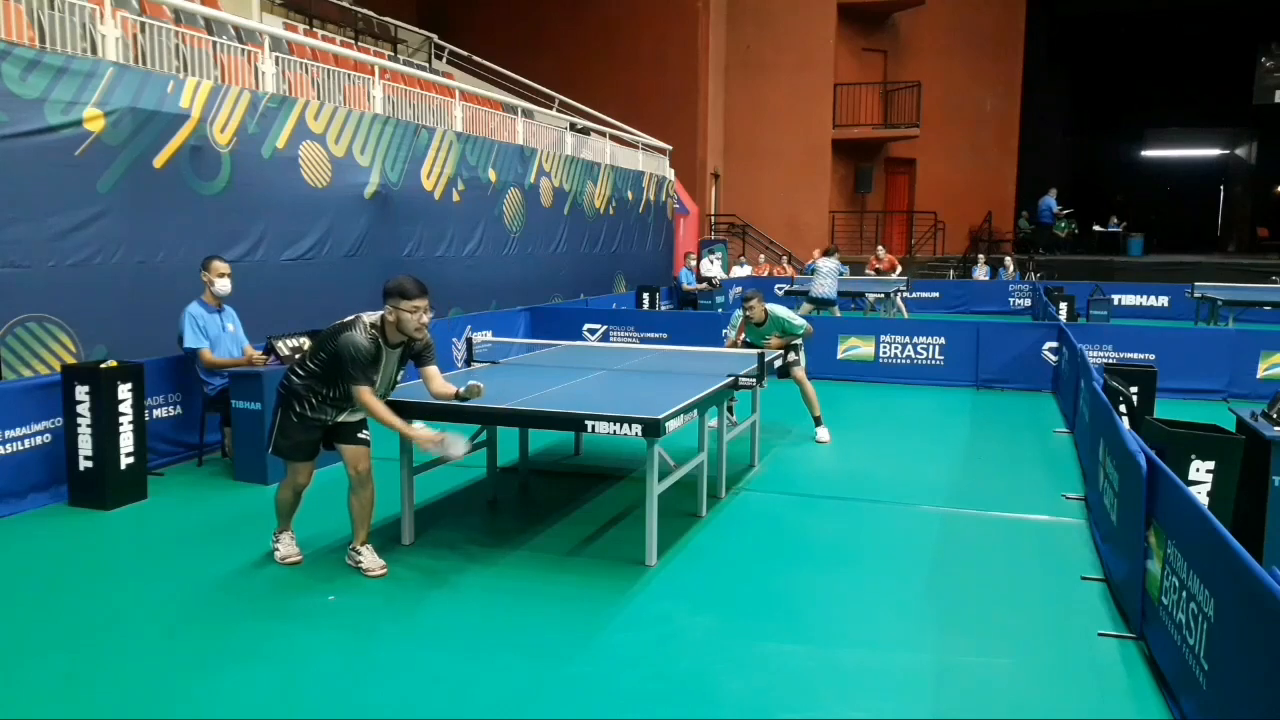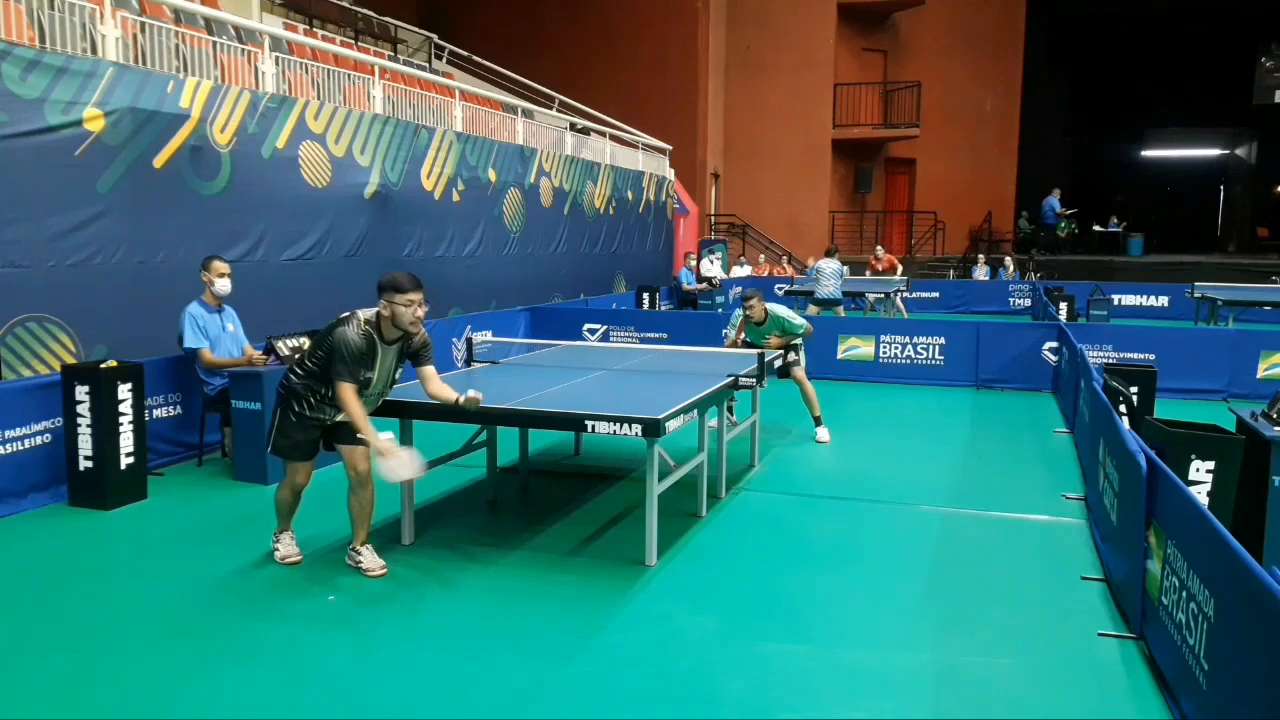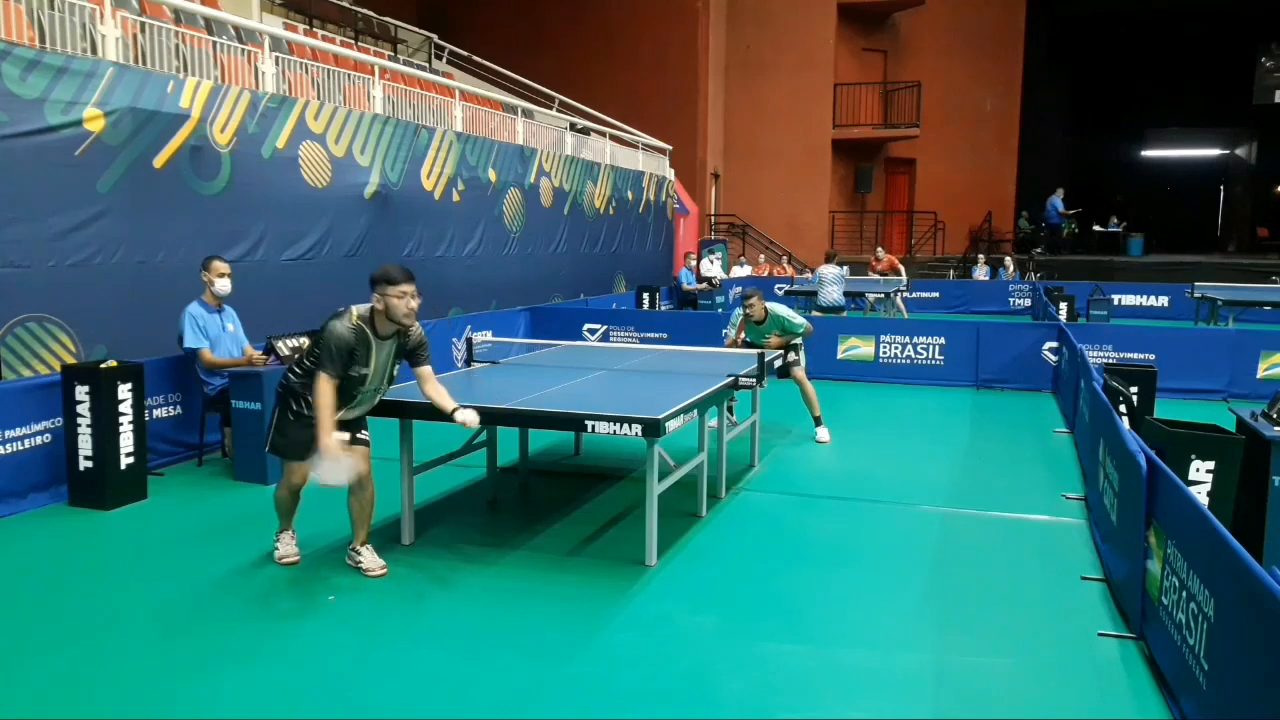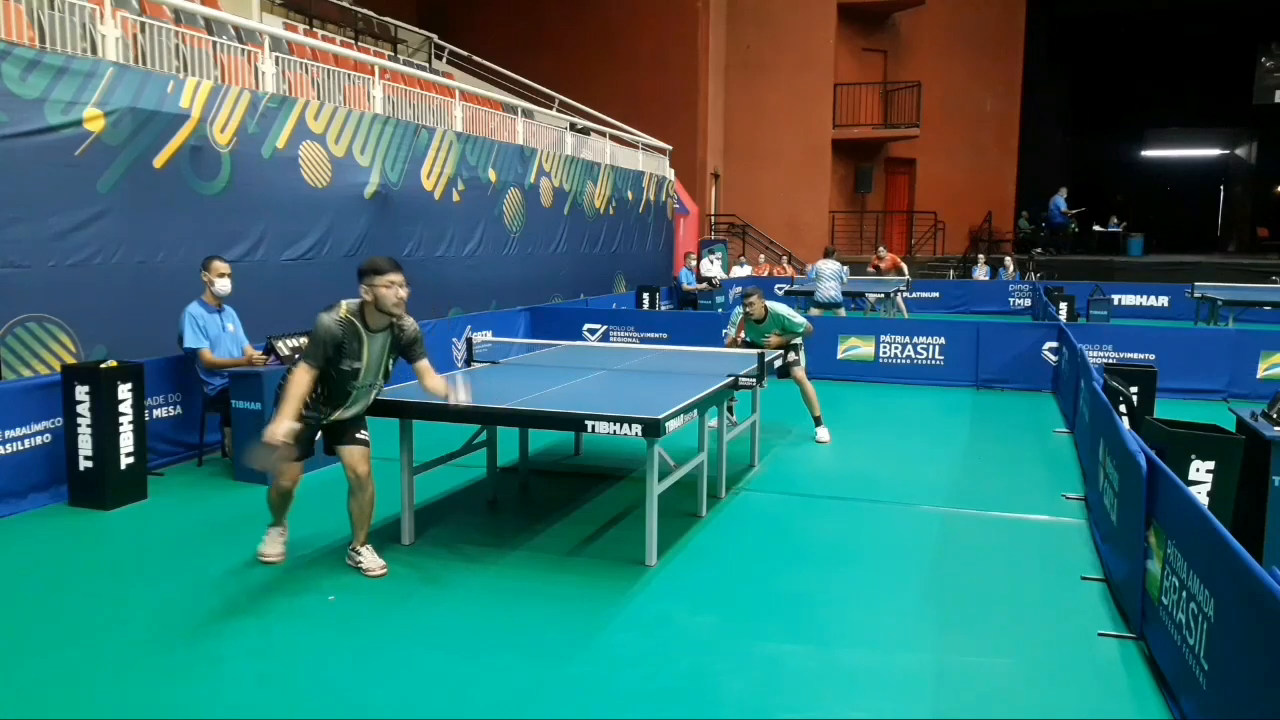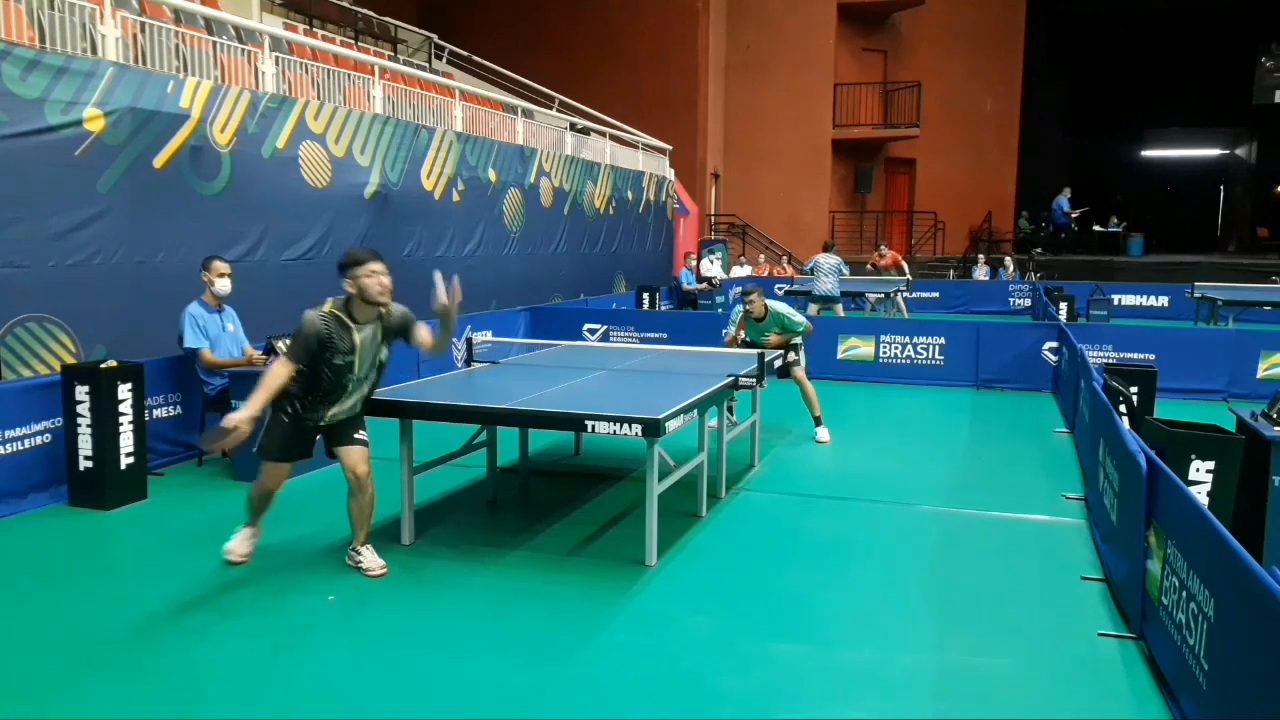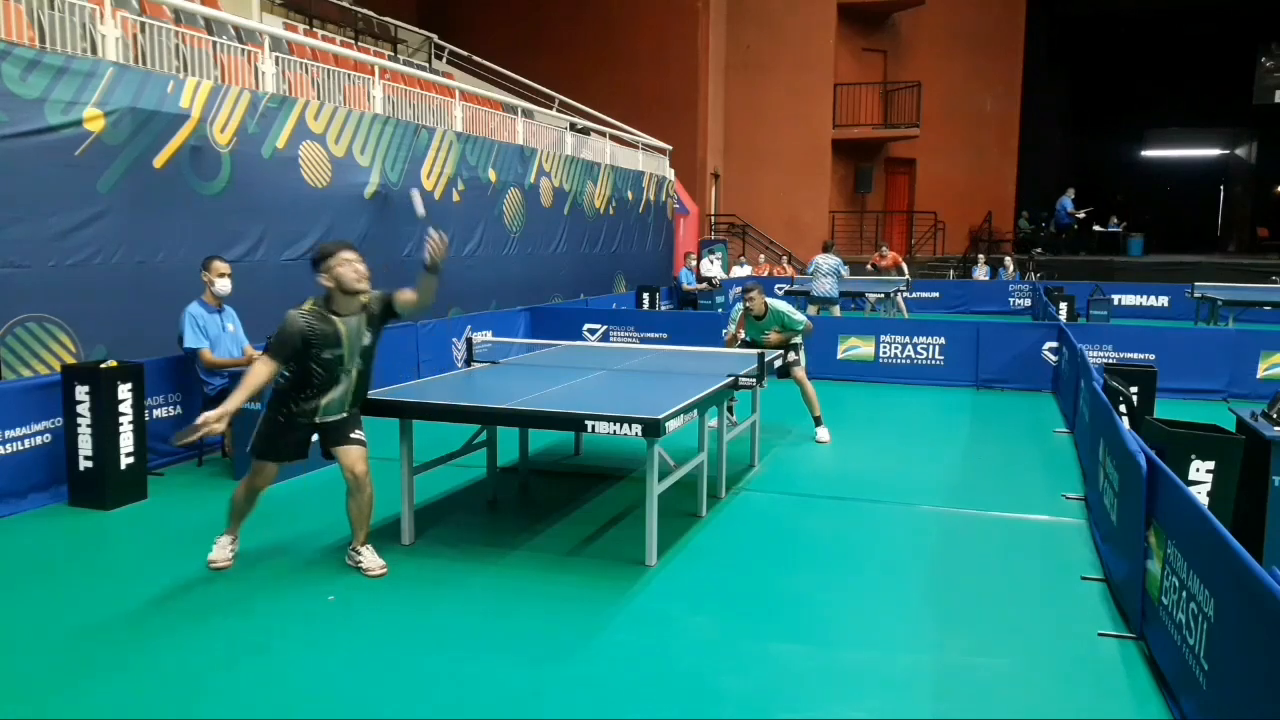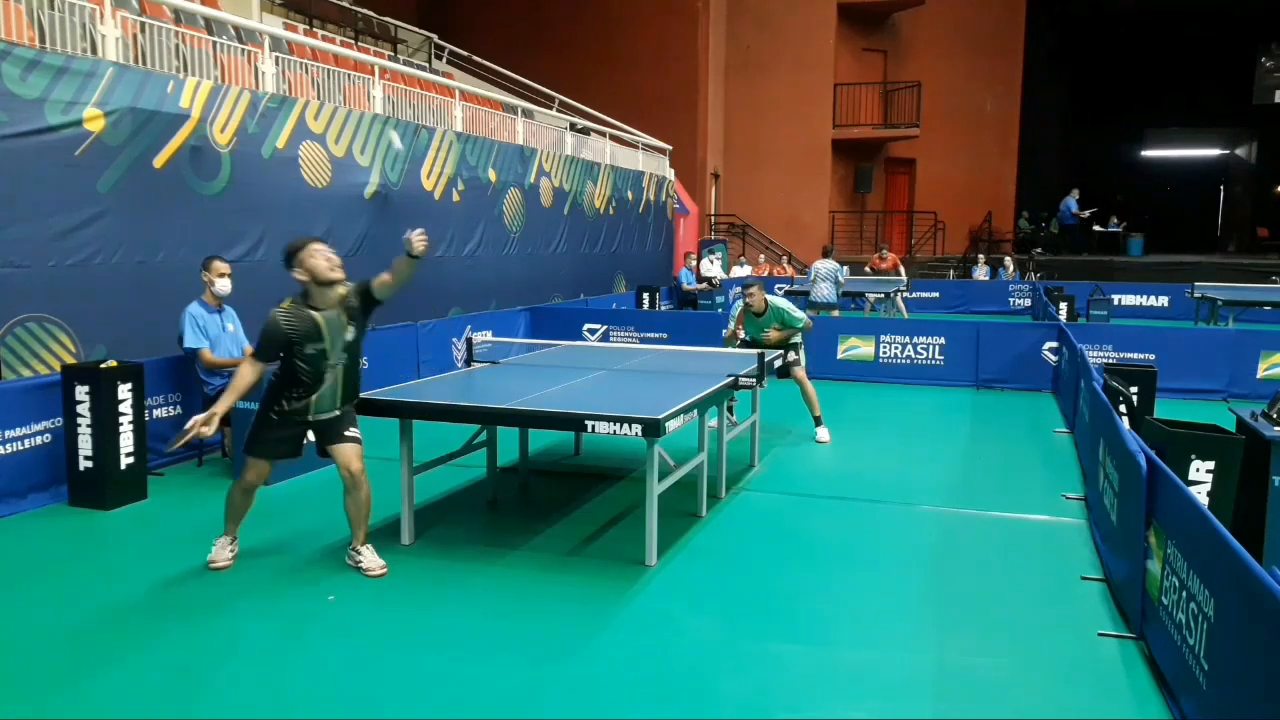
dt=0.1s
person 1, frame 1
left shoulder: (419, 340)
right shoulder: (358, 339)
left elbow: (435, 383)
right elbow: (364, 397)
left wrist: (462, 392)
right wrist: (410, 432)
left hip: (348, 408)
right hip: (304, 402)
left knee: (362, 471)
right knee: (299, 478)
left ankle: (359, 547)
right ankle: (283, 534)
person 1, frame 2
left shoulder: (416, 337)
right shoulder: (352, 335)
left elbow: (432, 384)
right elbow: (346, 394)
left wrist: (459, 399)
right wrist: (373, 437)
left hip: (346, 409)
right hip: (304, 402)
left knee: (361, 472)
right knee: (298, 478)
left ankle: (360, 547)
right ankle: (283, 534)
person 1, frame 3
left shoulder: (412, 334)
right shoulder: (344, 331)
left elbow: (428, 383)
right elbow: (325, 384)
left wrist: (455, 411)
right wrist: (326, 434)
left hip: (352, 407)
right hip: (302, 401)
left knee: (361, 473)
right knee: (295, 478)
left ankle: (360, 548)
right ankle: (285, 532)
person 1, frame 4
left shoulder: (405, 329)
right shoulder: (333, 324)
left elbow: (426, 375)
right elbow: (304, 372)
left wrist: (450, 393)
right wrist: (283, 420)
left hip: (348, 409)
right hip: (307, 405)
left knee: (361, 473)
right knee: (286, 480)
left ankle: (359, 547)
right ankle: (277, 527)
person 1, frame 5
left shoulder: (395, 318)
right shoulder: (319, 323)
left elbow: (431, 344)
right elbow: (285, 366)
left wrist: (447, 318)
right wrist: (249, 412)
left hip: (348, 409)
right hip: (300, 406)
left knee: (361, 474)
right knee: (270, 480)
left ankle: (360, 548)
right ankle: (250, 527)
person 1, frame 6
left shoulder: (376, 305)
right shoulder: (302, 321)
left elbow: (416, 299)
right elbow: (267, 365)
left wrist: (432, 268)
right wrist: (226, 409)
left hip: (343, 410)
right hip: (292, 408)
left knee: (359, 472)
right knee: (258, 479)
left ankle: (360, 547)
right ankle: (230, 536)
person 1, frame 7
left shoulder: (356, 297)
right shoulder: (284, 319)
left elbow: (393, 278)
right elbow: (254, 365)
left wrist: (411, 253)
right wrist: (218, 411)
left hip: (337, 406)
right hip: (286, 406)
left knee: (354, 471)
right knee: (251, 477)
left ankle: (360, 548)
right ankle: (228, 537)
person 2, frame 1
left shoulder: (230, 312)
right shoulder: (194, 313)
left elbow: (247, 350)
right elbow: (207, 360)
left wrist: (259, 356)
right wrist: (244, 361)
right hip: (218, 387)
person 2, frame 2
left shoulder: (230, 312)
right shoulder: (194, 313)
left elbow: (247, 350)
right elbow: (207, 360)
left wrist: (259, 356)
right wrist: (244, 361)
right hip: (218, 387)
person 2, frame 3
left shoulder: (230, 312)
right shoulder: (193, 313)
left elbow: (247, 350)
right elbow: (207, 360)
left wrist: (258, 357)
right wrist: (244, 361)
right hip: (218, 388)
person 2, frame 4
left shoulder: (230, 312)
right shoulder: (193, 313)
left elbow: (247, 350)
right elbow: (207, 360)
left wrist: (258, 357)
right wrist: (244, 361)
right hip: (218, 388)
person 2, frame 5
left shoulder: (230, 313)
right shoulder: (193, 313)
left elbow: (247, 351)
right elbow: (206, 361)
left wrist: (260, 357)
right wrist: (245, 361)
right hip: (217, 388)
person 2, frame 6
left shoulder: (230, 312)
right shoulder: (194, 313)
left elbow: (247, 350)
right elbow: (207, 360)
left wrist: (258, 358)
right wrist: (245, 362)
right hip: (217, 388)
person 2, frame 7
left shoulder: (230, 312)
right shoulder: (194, 313)
left elbow: (247, 351)
right elbow: (207, 360)
right wrist: (244, 362)
right hip: (217, 388)
person 3, frame 1
left shoulder: (780, 315)
right shoulder: (739, 317)
left elbow: (808, 330)
right elbow: (727, 349)
left wrist: (782, 341)
right wrist: (735, 343)
left hip: (787, 343)
right hip: (756, 345)
left knee: (799, 376)
left ankle: (820, 426)
right ankle: (729, 413)
person 3, frame 2
left shoulder: (781, 314)
right shoulder: (739, 316)
left elbow: (808, 330)
right elbow: (727, 349)
left wrist: (781, 340)
right wrist: (735, 343)
left hip: (787, 343)
right hip: (755, 344)
left knee: (799, 376)
left ankle: (820, 426)
right ankle: (729, 413)
person 3, frame 3
left shoulder: (780, 313)
right shoulder: (739, 316)
left elbow: (808, 329)
right elbow: (728, 348)
left wrist: (781, 340)
right wrist: (735, 341)
left hip: (787, 343)
right hip: (756, 344)
left knee: (799, 376)
left ankle: (820, 426)
right ankle: (729, 413)
person 3, frame 4
left shoulder: (781, 312)
right shoulder: (739, 314)
left elbow: (808, 329)
right elbow: (727, 347)
left wrist: (781, 339)
right wrist: (735, 340)
left hip: (787, 343)
right hip: (756, 344)
left knee: (799, 376)
left ankle: (820, 426)
right ankle: (729, 413)
person 3, frame 5
left shoulder: (780, 311)
right shoulder: (739, 313)
left elbow: (808, 328)
right elbow: (728, 346)
left wrist: (781, 338)
right wrist: (735, 339)
left hip: (787, 342)
right hip: (756, 344)
left knee: (799, 376)
left ankle: (820, 426)
right ankle: (729, 413)
person 3, frame 6
left shoulder: (781, 309)
right shoulder: (739, 311)
left elbow: (808, 327)
right elbow: (727, 345)
left wrist: (781, 336)
right wrist: (734, 337)
left hip: (787, 342)
right hip: (756, 343)
left knee: (799, 376)
left ankle: (820, 426)
right ankle: (729, 413)
person 3, frame 7
left shoulder: (780, 306)
right shoulder: (739, 309)
left elbow: (808, 324)
right elbow: (727, 343)
left wrist: (781, 334)
right wrist: (734, 333)
left hip: (787, 341)
right hip: (756, 342)
left knee: (800, 376)
left ankle: (820, 425)
right ankle: (729, 414)
